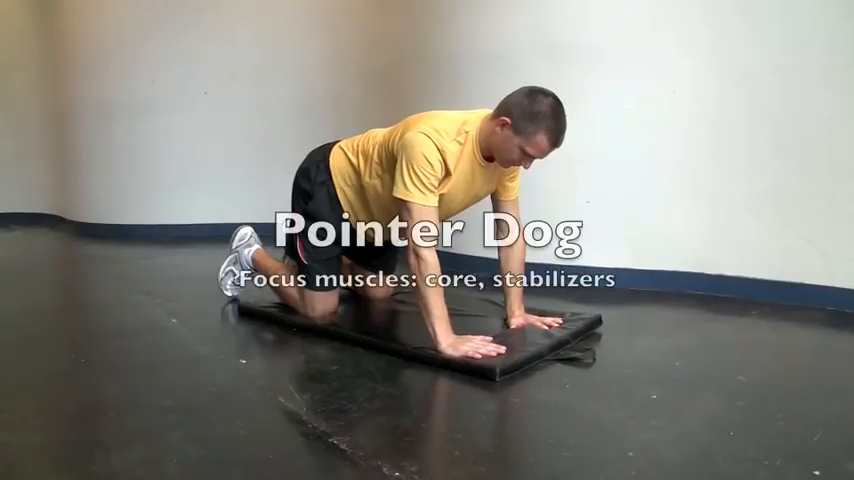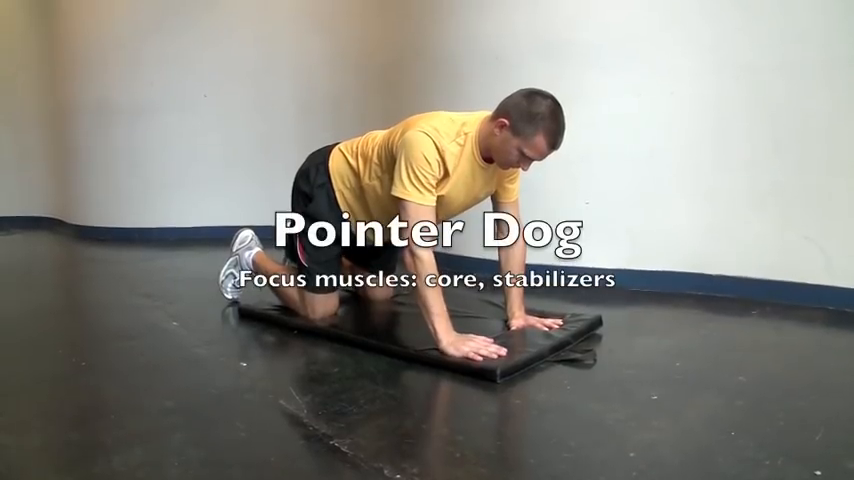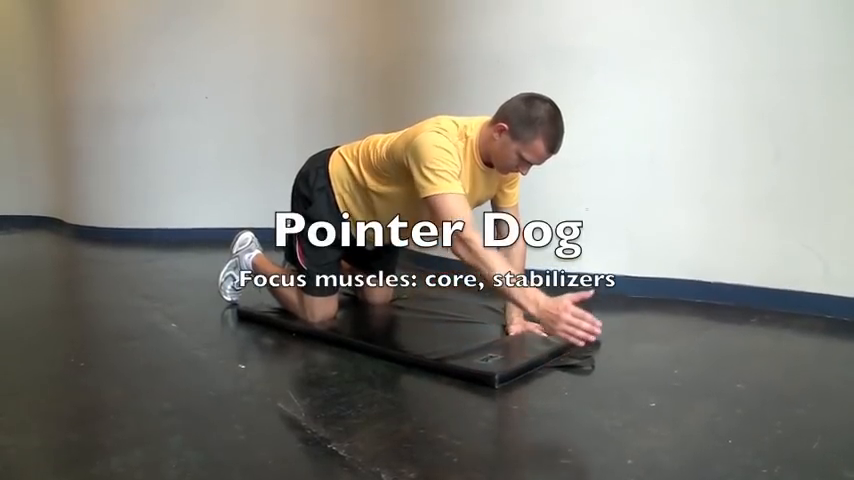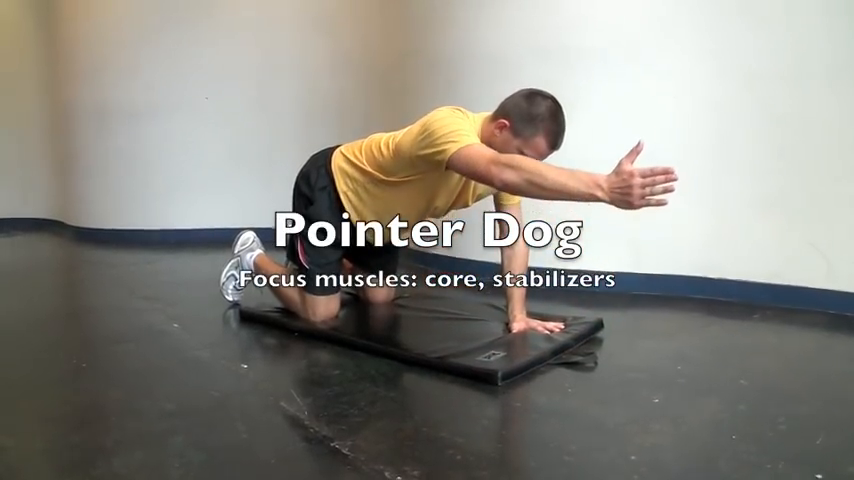
dt=1s
person 1, frame 1
left shoulder: (507, 147)
right shoulder: (430, 143)
left elbow: (510, 232)
right elbow: (421, 247)
left wrist: (516, 311)
right wrist: (445, 338)
left hip: (376, 206)
right hip: (330, 187)
left knee: (378, 294)
right knee: (318, 310)
right ankle: (251, 255)
person 1, frame 2
left shoulder: (506, 149)
right shoulder: (428, 142)
left elbow: (510, 233)
right elbow: (417, 248)
left wrist: (516, 312)
right wrist: (446, 336)
left hip: (377, 209)
right hip: (329, 188)
left knee: (379, 295)
right knee: (319, 311)
left ankle: (334, 263)
right ankle: (252, 258)
person 1, frame 3
left shoulder: (506, 152)
right shoulder: (438, 144)
left elbow: (510, 234)
right elbow: (463, 239)
left wrist: (515, 315)
right wrist: (538, 305)
left hip: (379, 213)
right hip: (329, 192)
left knee: (377, 298)
right knee: (318, 314)
right ankle: (253, 258)
person 1, frame 4
left shoulder: (503, 152)
right shoulder: (448, 126)
left elbow: (514, 236)
right elbow: (502, 173)
left wrist: (517, 314)
right wrist: (605, 187)
left hip: (376, 214)
right hip: (329, 189)
left knee: (379, 298)
right knee: (320, 313)
left ankle: (325, 261)
right ankle: (252, 258)
